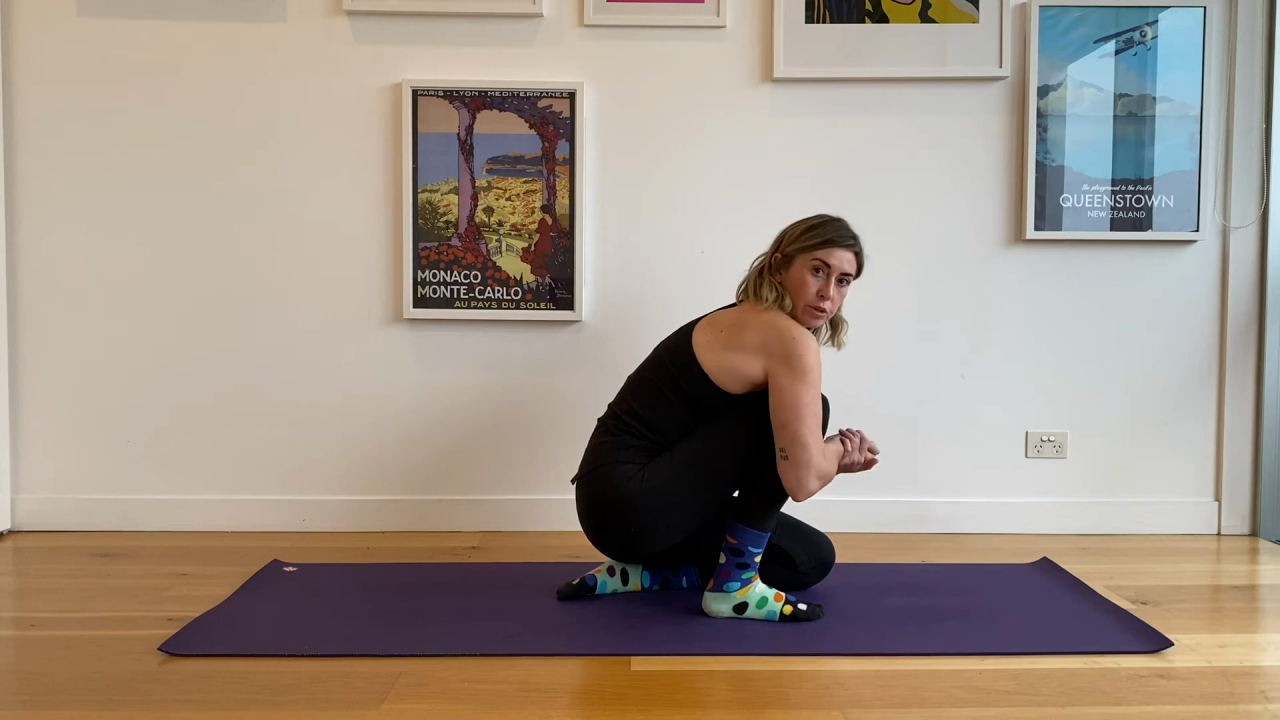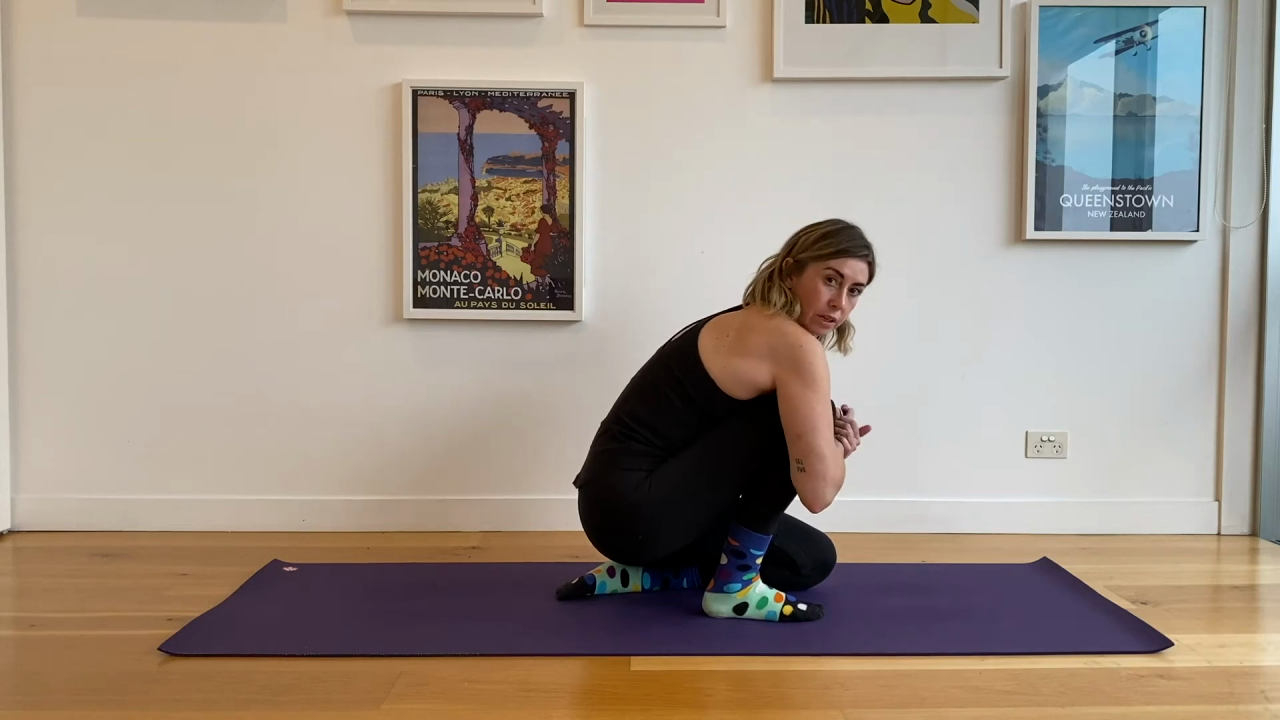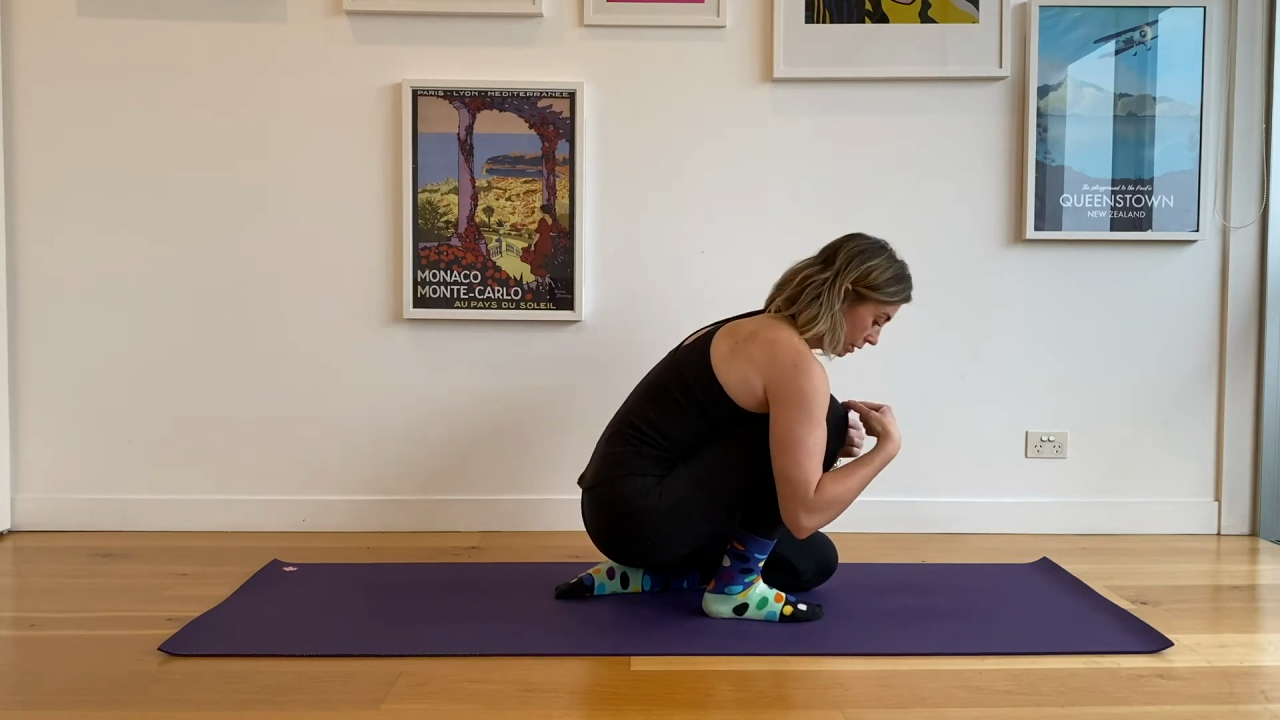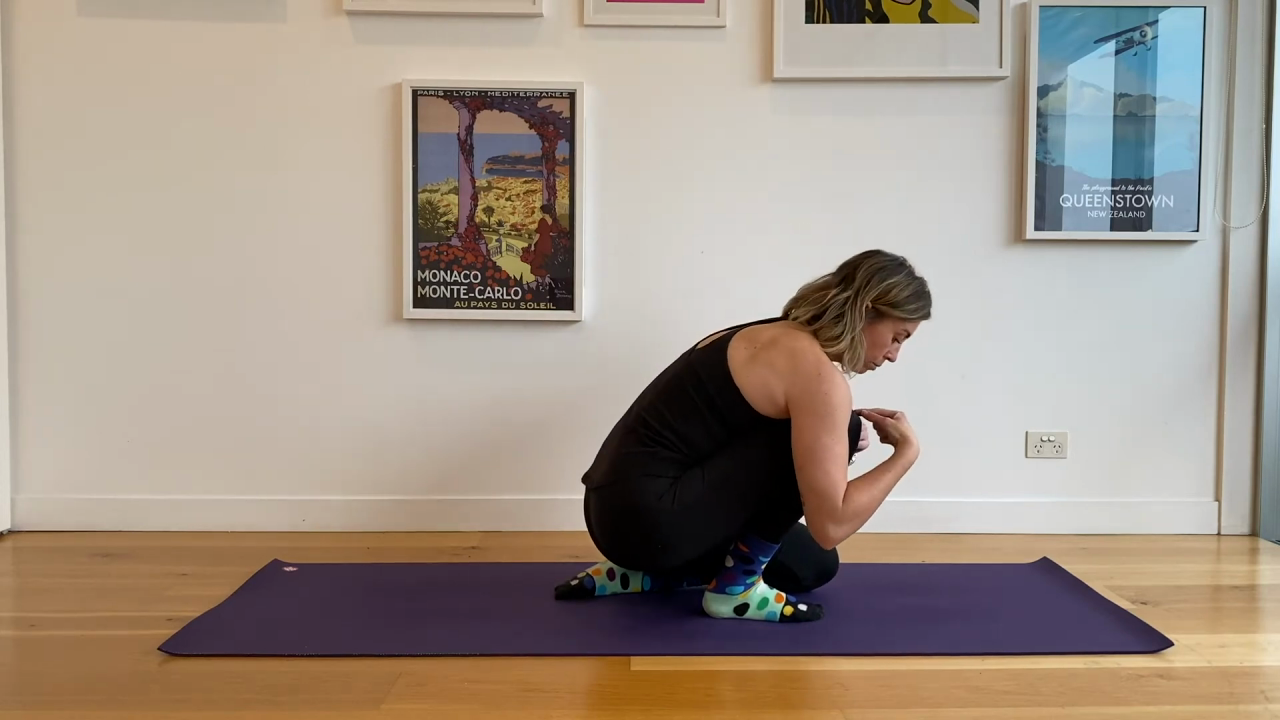
dt=1s
person 1, frame 1
left shoulder: (750, 323)
right shoulder: (790, 339)
left elbow: (788, 458)
right elbow: (802, 480)
left wrist: (834, 456)
right wrist: (837, 448)
left hip: (637, 496)
right hip: (629, 501)
left knee: (810, 557)
right knee: (799, 414)
left ankle: (639, 574)
right ankle: (734, 586)
person 1, frame 2
left shoulder: (752, 327)
right shoulder: (796, 346)
right elbow: (818, 490)
left wrist: (831, 443)
right wrist: (840, 447)
left hip: (636, 500)
right hip: (632, 508)
left knee: (811, 559)
right knee: (791, 421)
left ankle: (636, 576)
right ankle: (734, 586)
person 1, frame 3
left shoulder: (762, 332)
right shoulder: (796, 363)
right elbow: (803, 513)
left wrist: (824, 449)
right wrist: (888, 445)
left hip: (627, 502)
right hip: (639, 514)
left knee: (814, 563)
right knee: (827, 421)
left ankle: (641, 575)
right ankle: (735, 585)
person 1, frame 4
left shoulder: (774, 339)
right shoulder: (817, 374)
right elbow: (830, 524)
left wrist: (834, 446)
right wrist: (906, 451)
right hip: (647, 516)
left knee: (813, 566)
right knee: (843, 431)
left ankle: (641, 574)
right ankle: (735, 585)
